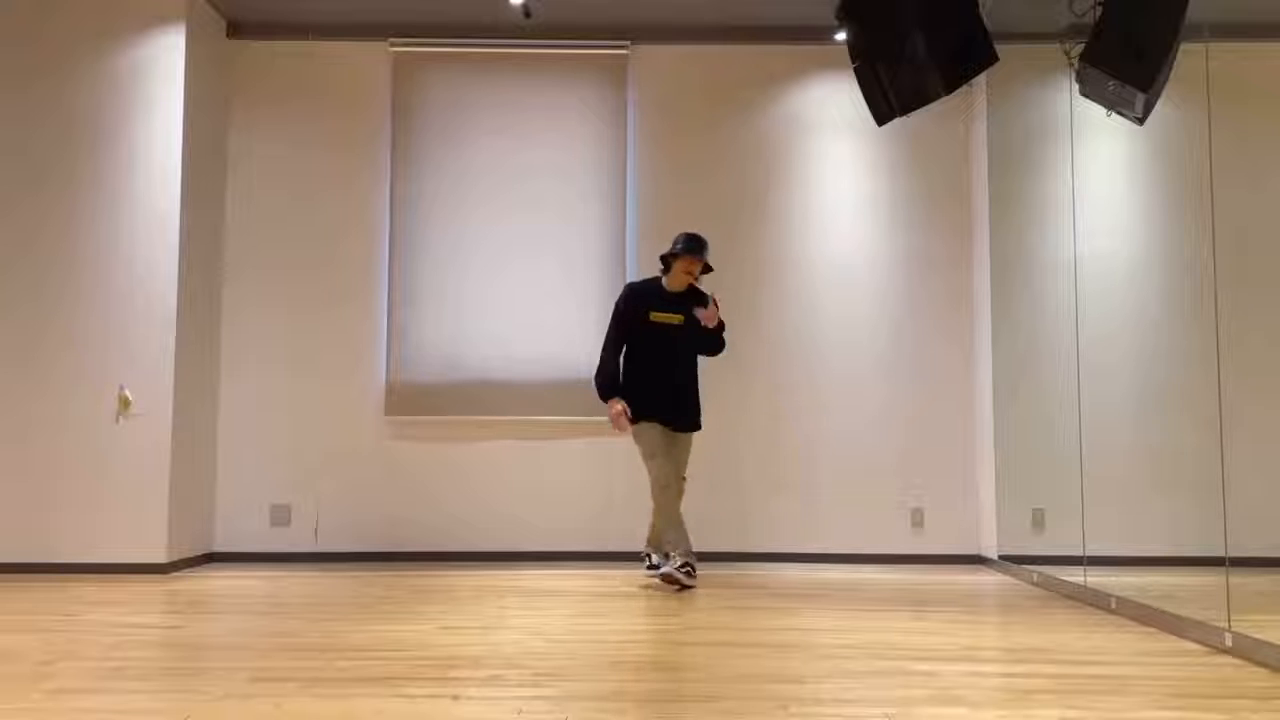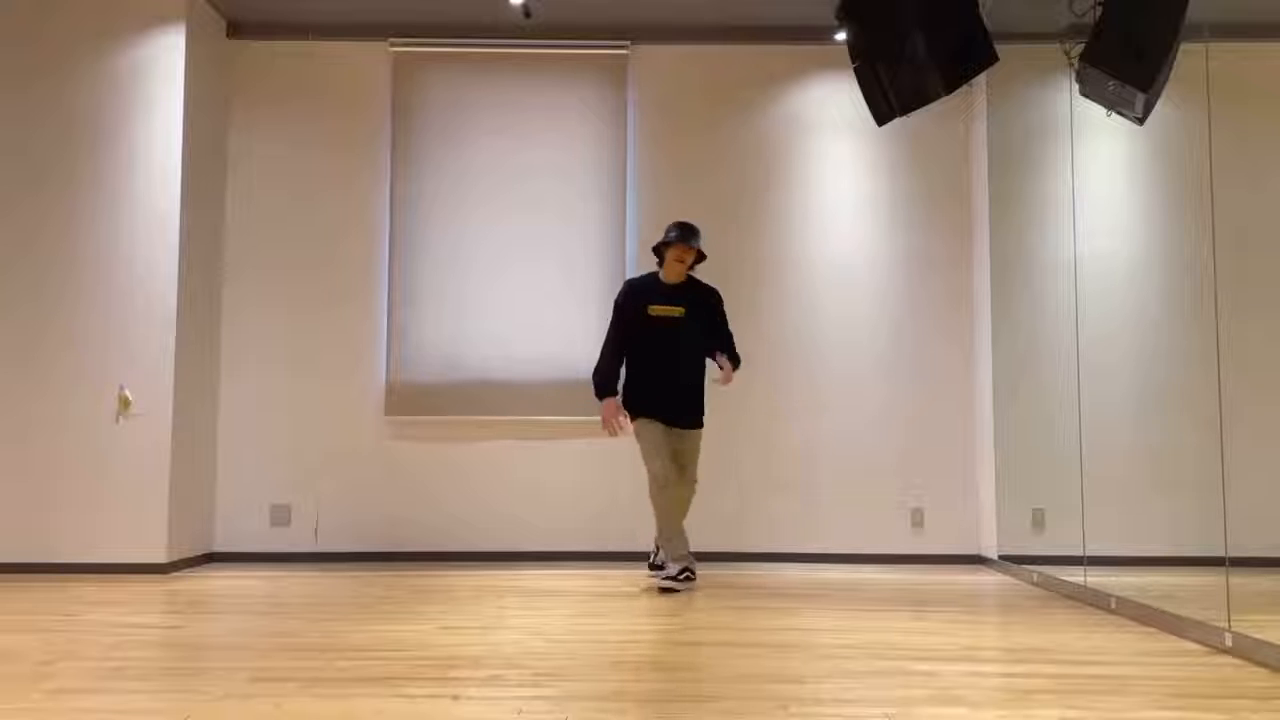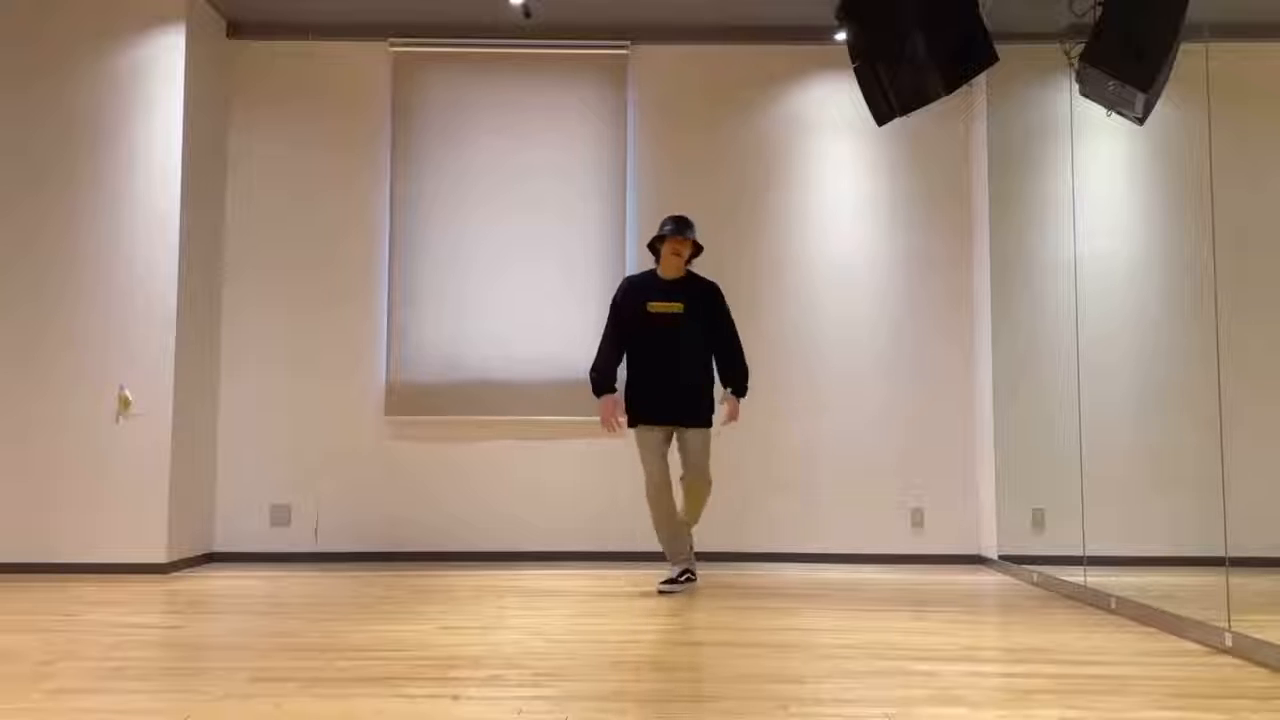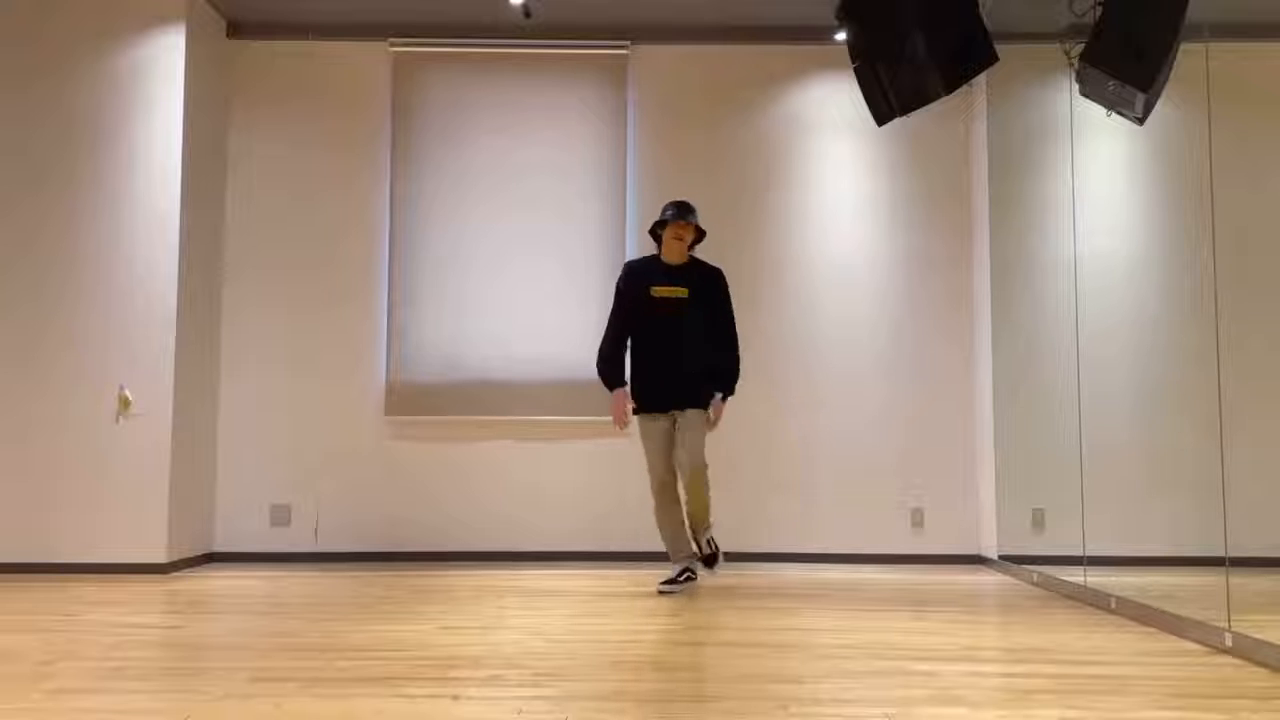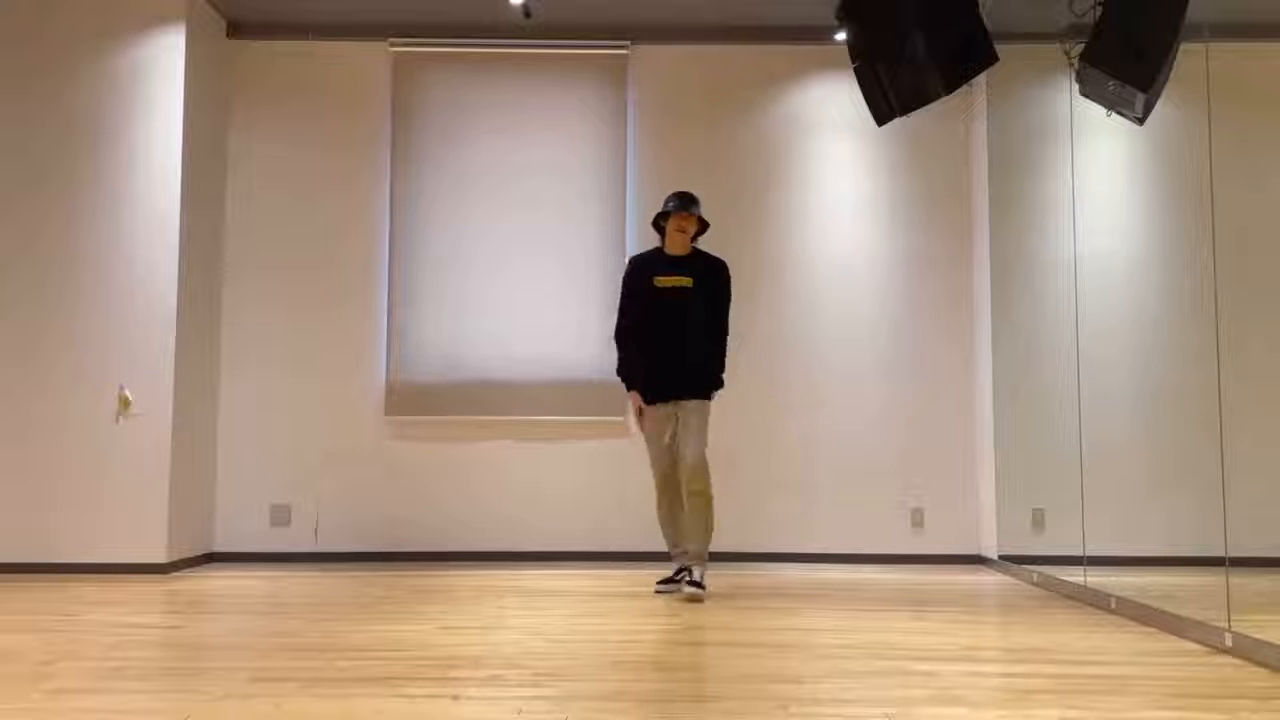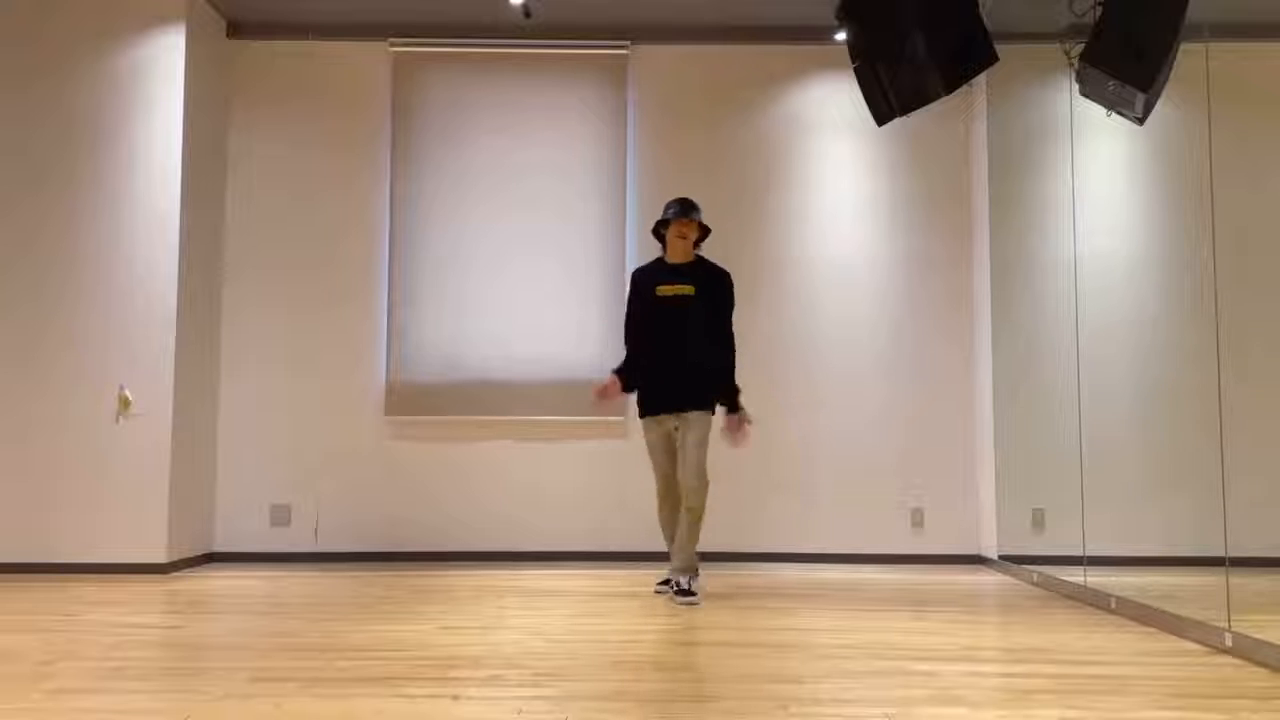
dt=0.1s
person 1, frame 1
left shoulder: (701, 302)
right shoulder: (636, 295)
left elbow: (712, 346)
right elbow: (613, 348)
left wrist: (713, 327)
right wrist: (612, 395)
left hip: (683, 409)
right hip: (643, 408)
left knee: (674, 483)
right knee: (662, 479)
left ankle: (656, 549)
right ankle: (681, 561)
person 1, frame 2
left shoulder: (706, 297)
right shoulder: (635, 291)
left elbow: (720, 343)
right elbow: (614, 345)
left wrist: (728, 365)
right wrist: (607, 393)
left hip: (688, 405)
right hip: (645, 405)
left knee: (683, 483)
right knee: (661, 478)
left ankle: (664, 546)
right ankle: (681, 563)
person 1, frame 3
left shoulder: (707, 293)
right shoulder: (633, 289)
left elbow: (726, 345)
right elbow: (612, 343)
left wrist: (735, 390)
right wrist: (605, 390)
left hip: (694, 406)
right hip: (647, 407)
left knee: (698, 482)
right knee: (657, 484)
left ankle: (680, 533)
right ankle: (681, 565)
person 1, frame 4
left shoulder: (711, 279)
right shoulder: (635, 274)
left elbow: (725, 339)
right elbow: (616, 334)
left wrist: (723, 393)
right wrist: (616, 386)
left hip: (694, 393)
right hip: (649, 394)
left knee: (692, 468)
right knee: (661, 480)
left ankle: (701, 532)
right ankle: (684, 564)
person 1, frame 5
left shoulder: (714, 270)
right shoulder: (641, 267)
left elbow: (717, 334)
right elbow: (627, 332)
left wrist: (712, 381)
right wrist: (631, 385)
left hip: (695, 386)
right hip: (653, 387)
left knee: (693, 465)
right knee: (665, 475)
left ankle: (698, 565)
right ankle: (683, 563)
person 1, frame 6
left shoulder: (716, 281)
right shoulder: (644, 277)
left elbow: (721, 347)
right elbow: (637, 342)
left wrist: (733, 405)
right wrist: (622, 378)
left hip: (696, 397)
right hip: (654, 398)
left knee: (692, 482)
right knee: (668, 486)
left ankle: (685, 573)
right ankle: (680, 566)
